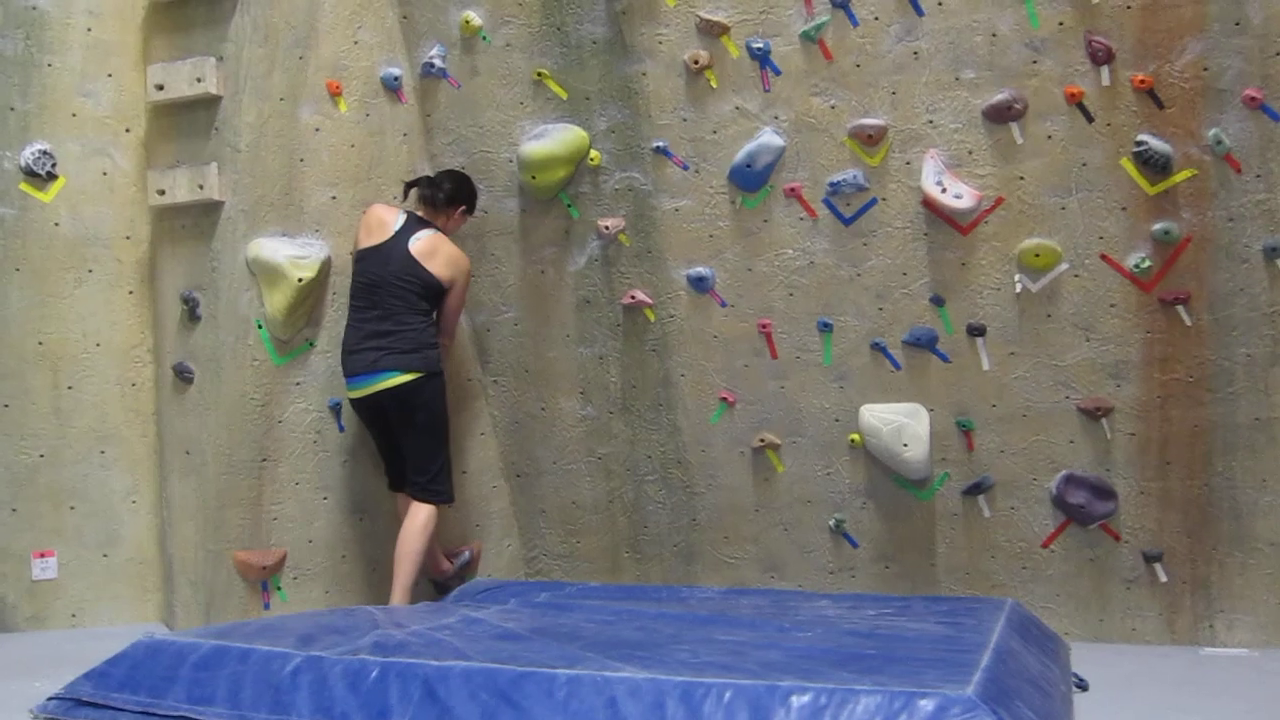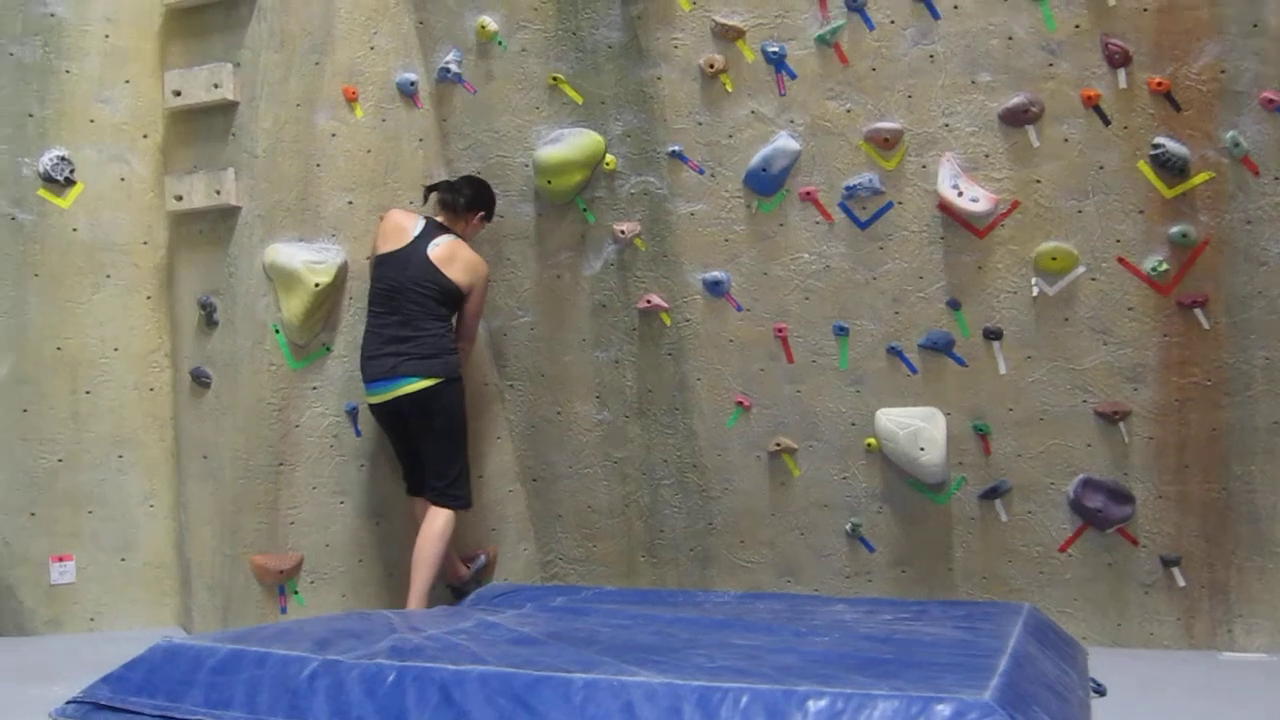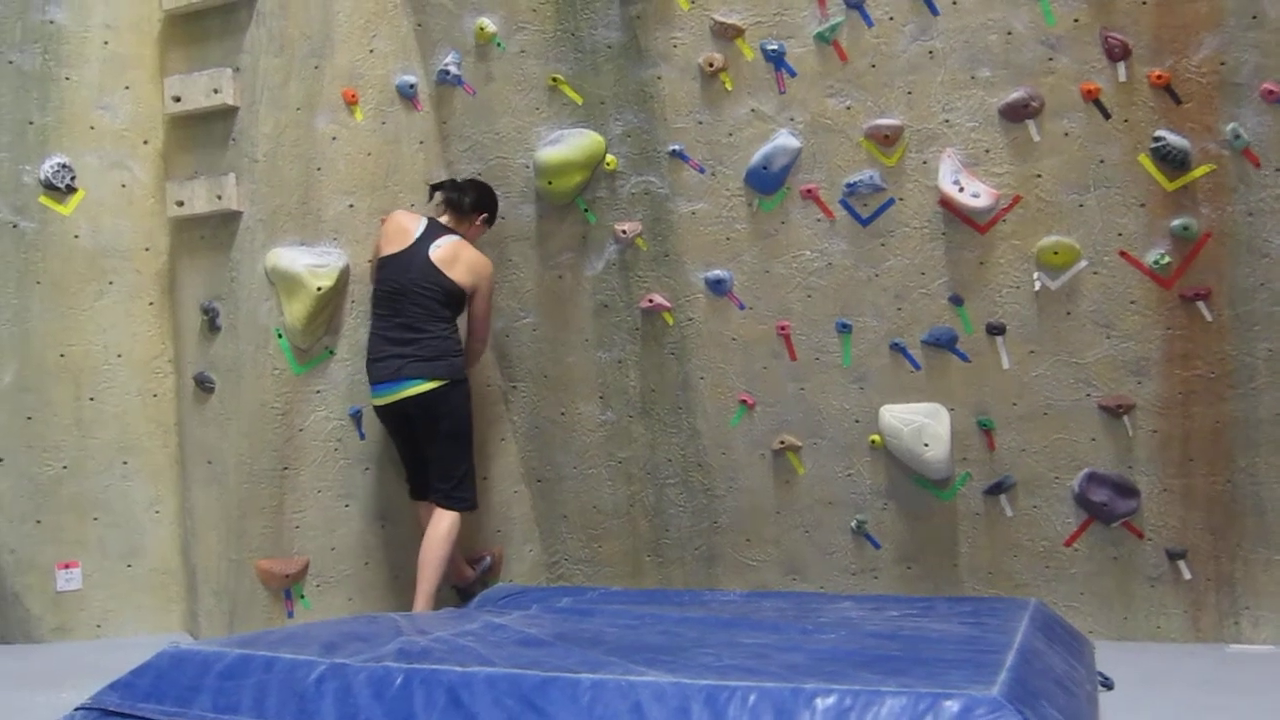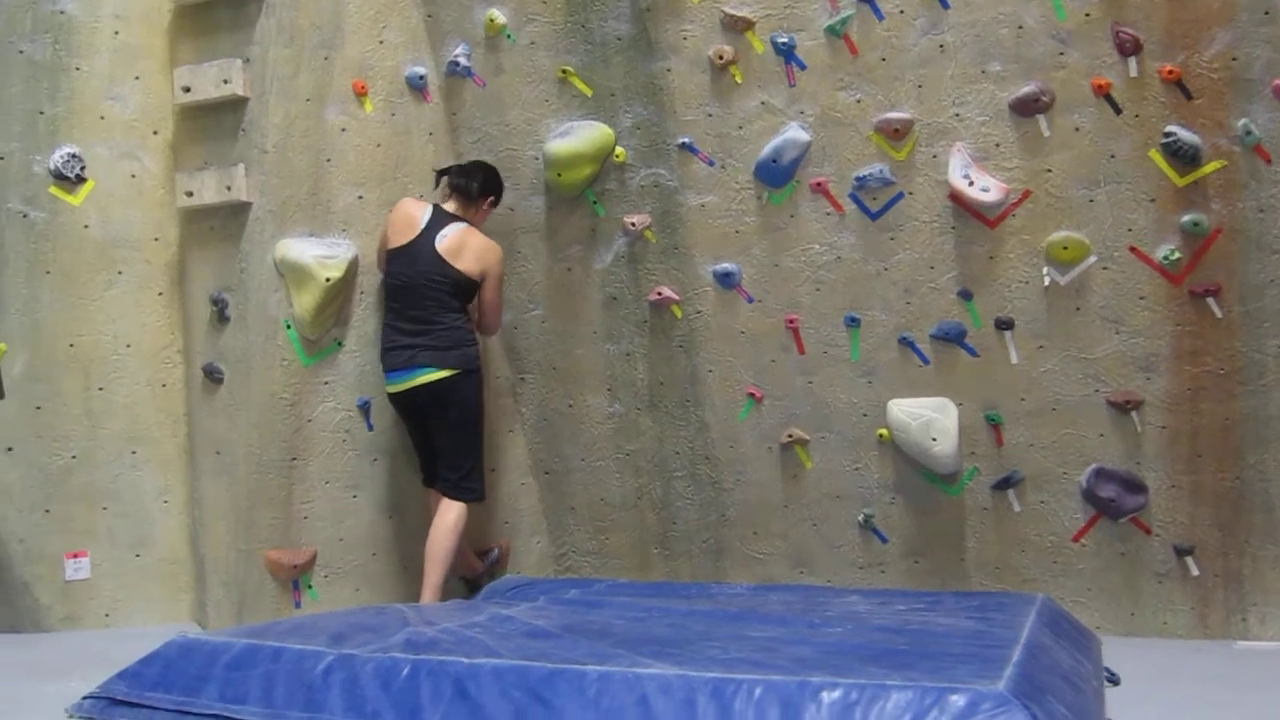
dt=0.3s
person 1, frame 1
left shoulder: (375, 216)
right shoulder: (455, 258)
right elbow: (445, 335)
left hip: (360, 377)
right hip: (412, 374)
left knee: (406, 482)
right knee: (426, 492)
left ankle: (441, 568)
right ankle: (397, 608)
person 1, frame 2
left shoulder: (394, 221)
right shoulder: (473, 264)
left hip: (378, 382)
right hip: (432, 379)
left knee: (423, 487)
right knee: (445, 497)
left ankle: (457, 573)
right ankle: (414, 611)
person 1, frame 3
left shoulder: (397, 223)
right shoulder: (477, 264)
right elbow: (477, 343)
left hip: (384, 385)
right hip: (437, 381)
left knee: (426, 490)
right knee: (450, 499)
left ankle: (463, 574)
right ankle: (420, 613)
person 1, frame 4
left shoulder: (404, 211)
right shoulder: (486, 250)
right elbow: (489, 325)
left hip: (398, 374)
right hip: (452, 371)
left knee: (438, 479)
right knee: (457, 489)
left ankle: (471, 566)
right ankle: (428, 606)
